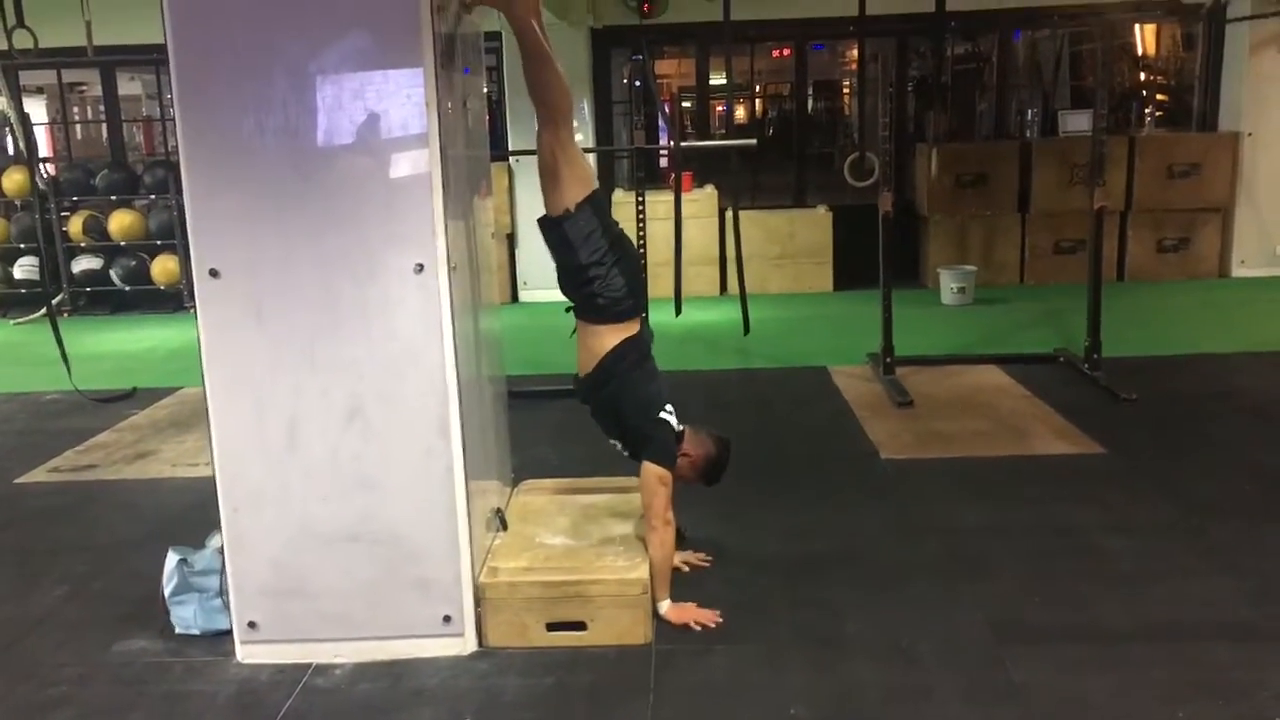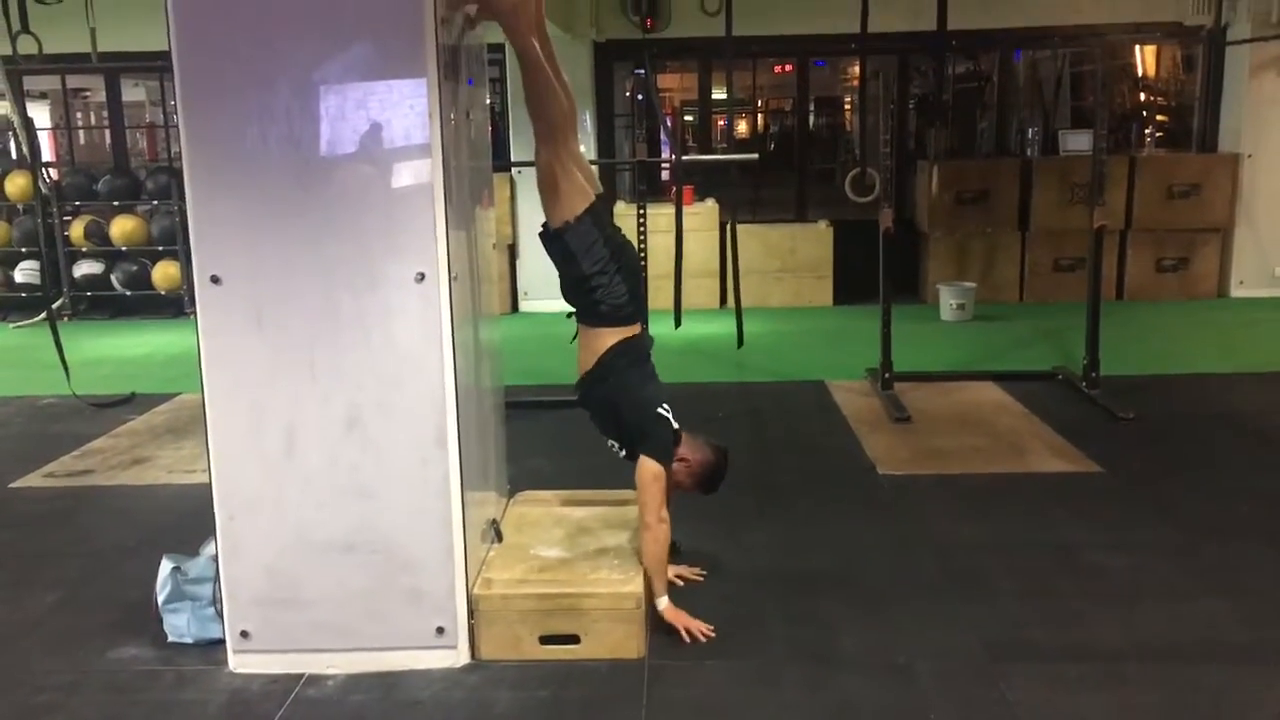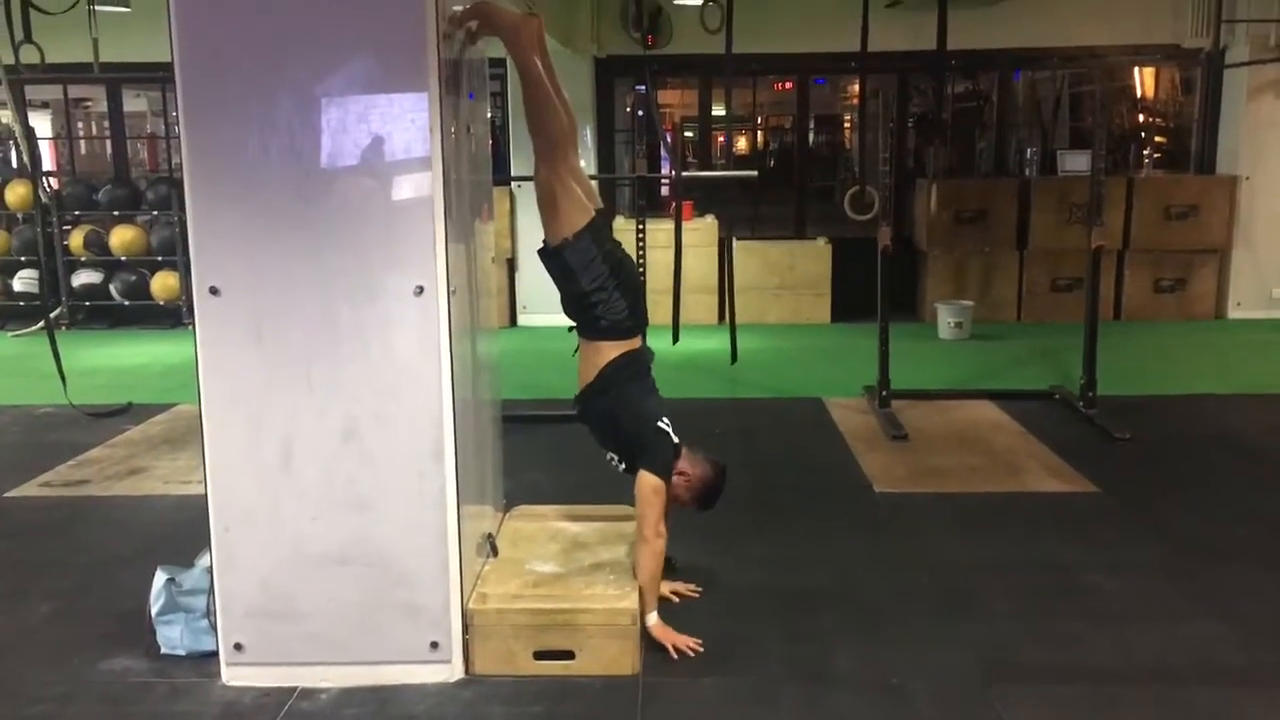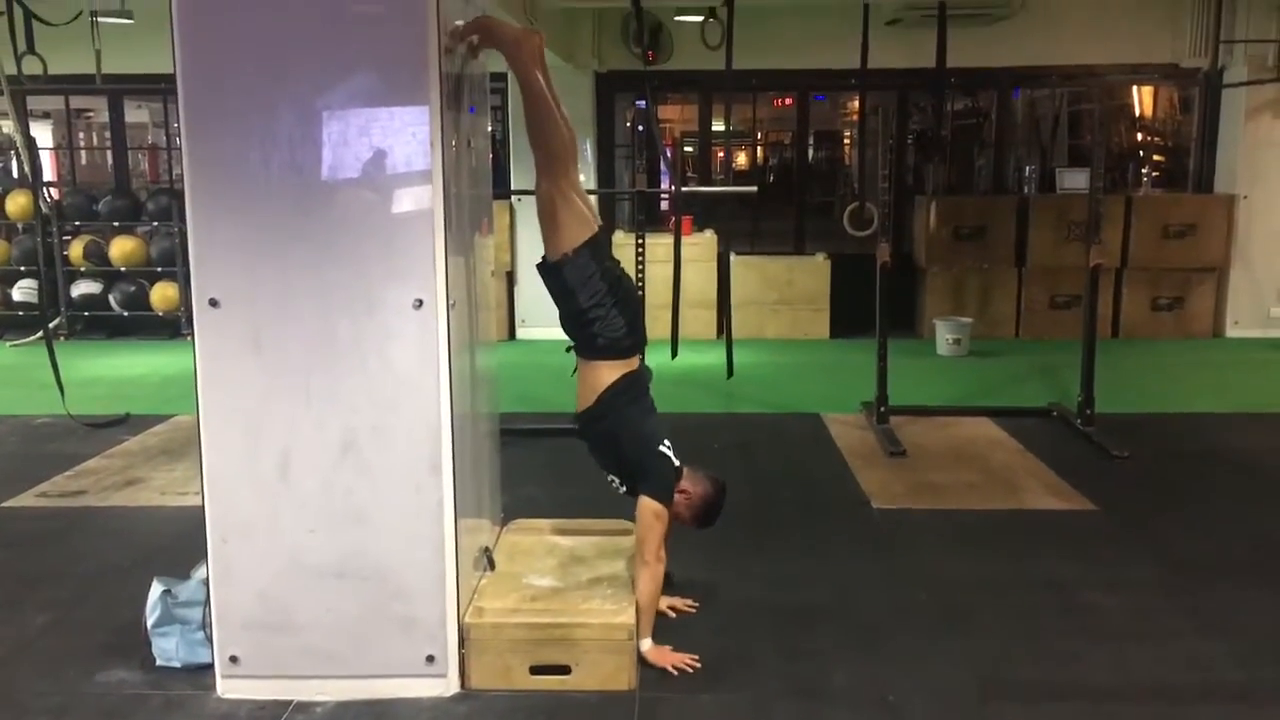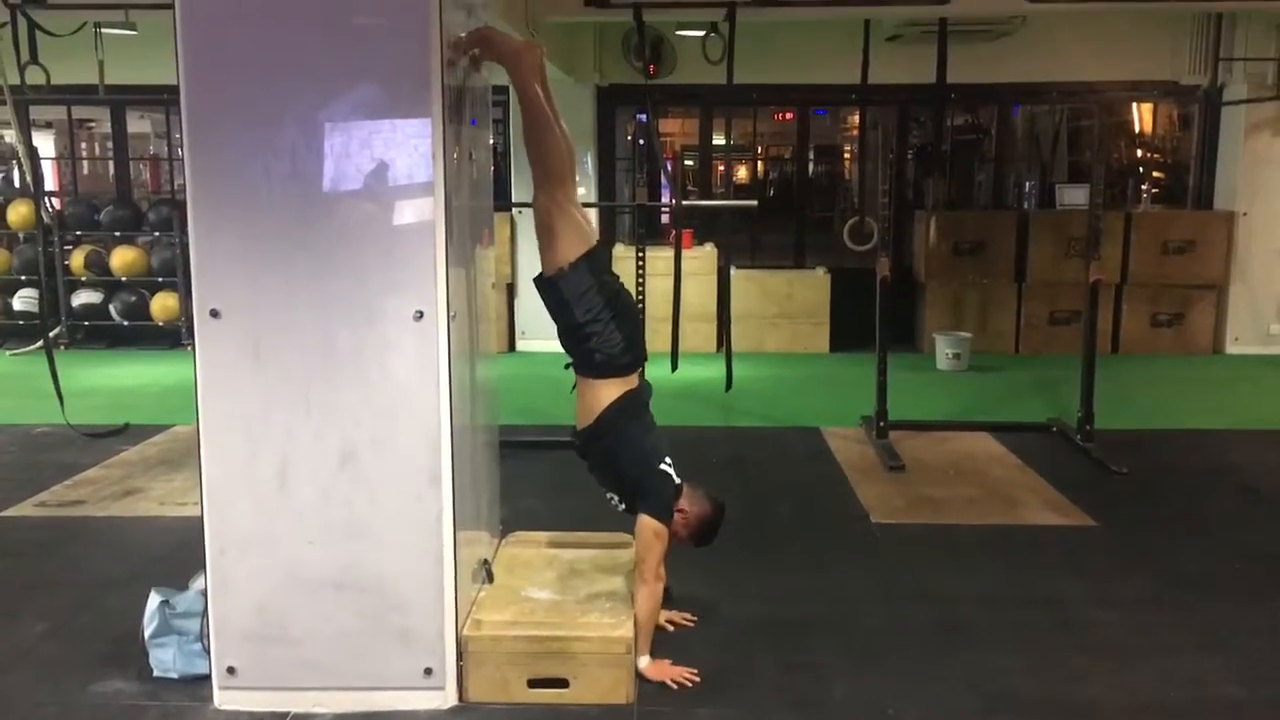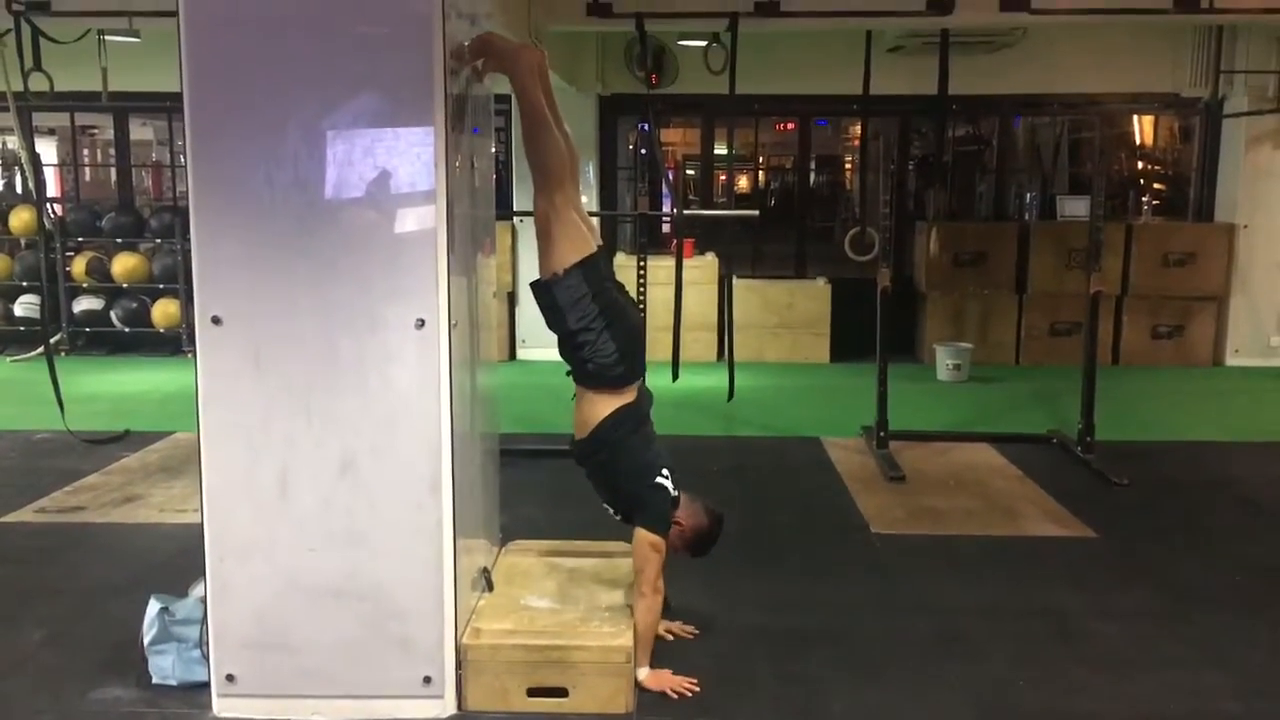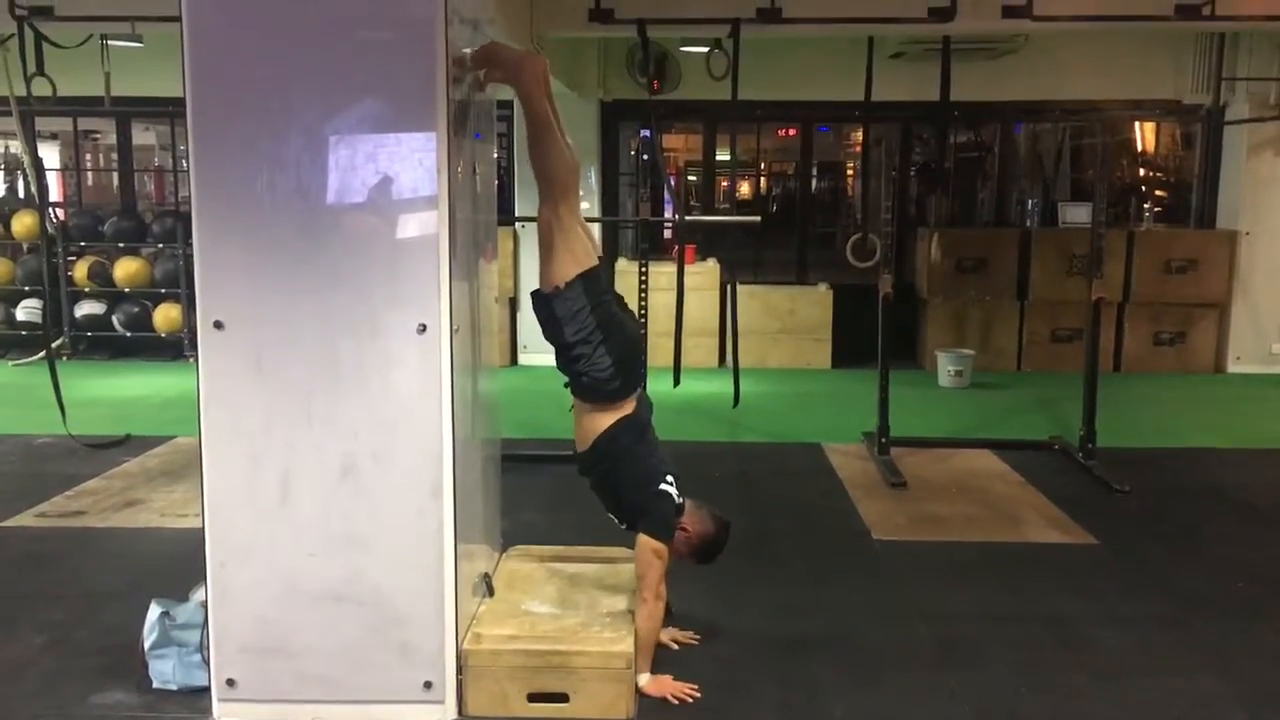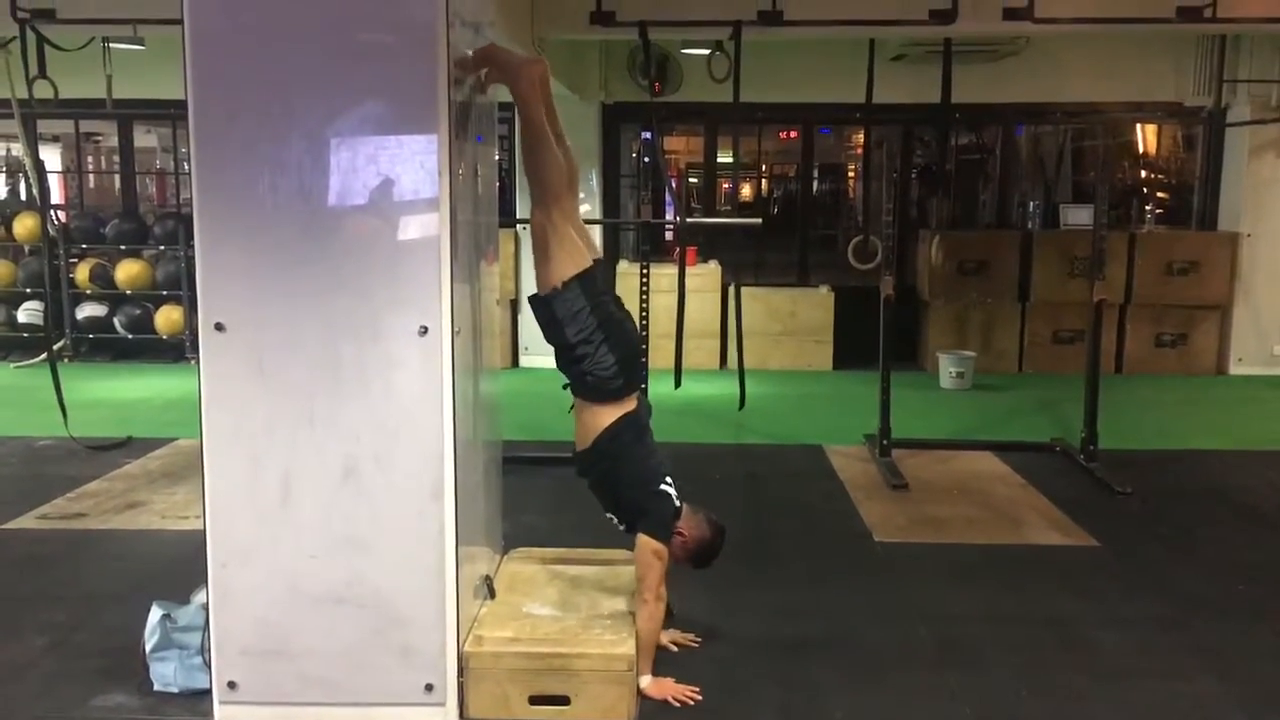
dt=0.2s
person 1, frame 1
left shoulder: (658, 427)
right shoulder: (661, 437)
left elbow: (657, 520)
right elbow: (659, 521)
left wrist: (666, 553)
right wrist: (666, 603)
left hip: (610, 286)
right hip: (608, 289)
left knee: (559, 138)
right knee: (558, 138)
person 1, frame 2
left shoulder: (657, 434)
right shoulder: (660, 438)
left elbow: (653, 518)
right elbow: (654, 519)
left wrist: (661, 566)
right wrist: (663, 602)
left hip: (611, 295)
right hip: (608, 296)
left knee: (564, 150)
right knee: (558, 152)
person 1, frame 3
left shoulder: (656, 449)
right shoulder: (658, 453)
left elbow: (650, 534)
right elbow: (652, 535)
left wrist: (655, 582)
right wrist: (652, 618)
left hip: (610, 309)
right hip: (609, 311)
left knee: (562, 164)
right knee: (557, 165)
person 1, frame 4
left shoulder: (655, 469)
right shoulder: (660, 478)
left elbow: (647, 558)
right elbow: (650, 559)
left wrist: (654, 598)
right wrist: (646, 641)
left hip: (607, 326)
right hip: (606, 328)
left knee: (561, 181)
right knee: (558, 182)
right ankle: (520, 53)
person 1, frame 5
left shoulder: (656, 486)
right shoulder: (659, 494)
left elbow: (646, 576)
right elbow: (649, 577)
left wrist: (653, 612)
right wrist: (644, 659)
left hip: (606, 344)
right hip: (605, 345)
left knee: (560, 193)
right knee: (556, 193)
right ankle: (521, 66)
person 1, frame 6
left shoulder: (653, 496)
right shoulder: (657, 505)
left elbow: (645, 587)
right elbow: (648, 587)
left wrist: (654, 622)
right wrist: (643, 669)
left hip: (607, 344)
right hip: (604, 349)
left knee: (563, 198)
right knee: (558, 197)
right ankle: (522, 71)
person 1, frame 7
left shoulder: (657, 502)
right shoulder: (661, 512)
left elbow: (647, 594)
right elbow: (650, 593)
left wrist: (655, 628)
right wrist: (644, 675)
left hip: (609, 351)
right hip: (603, 360)
left knee: (563, 208)
right knee: (561, 209)
right ankle: (528, 80)
person 1, frame 8
left shoulder: (655, 504)
right shoulder: (659, 513)
left elbow: (647, 595)
right elbow: (651, 595)
left wrist: (656, 632)
right wrist: (646, 676)
left hip: (606, 357)
right hip: (603, 362)
left knee: (561, 210)
right knee: (555, 211)
right ankle: (524, 83)
